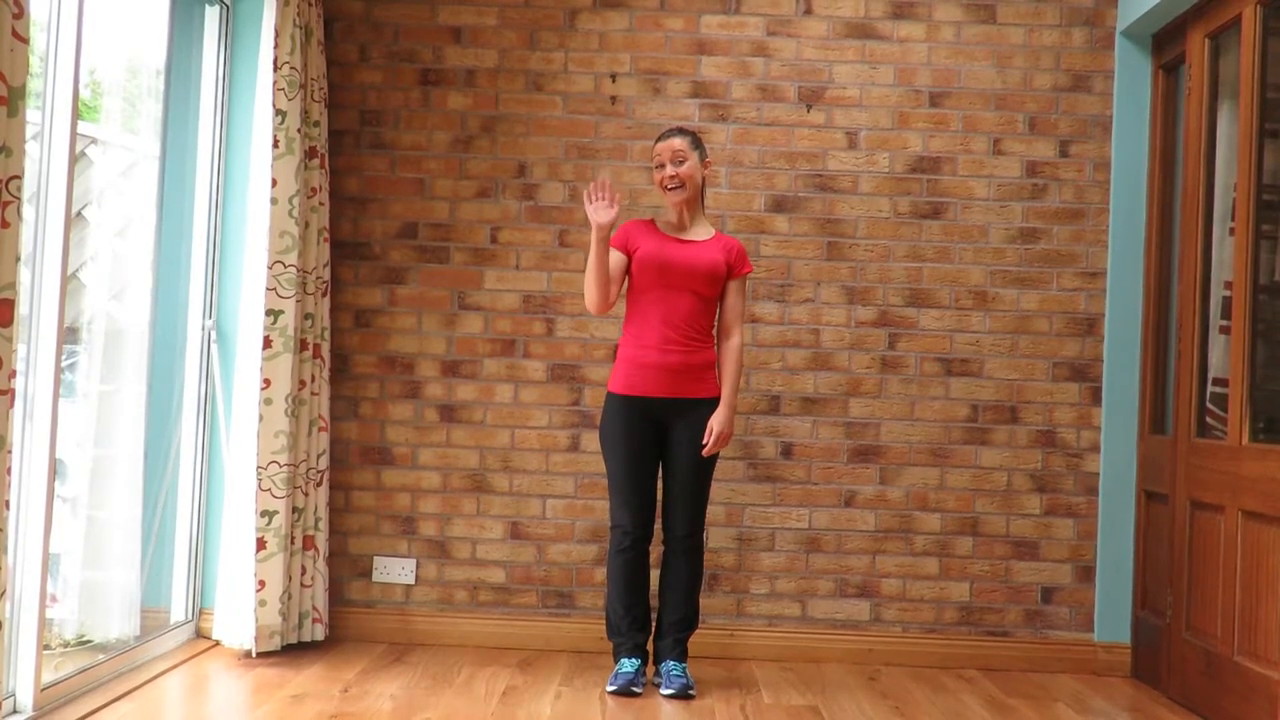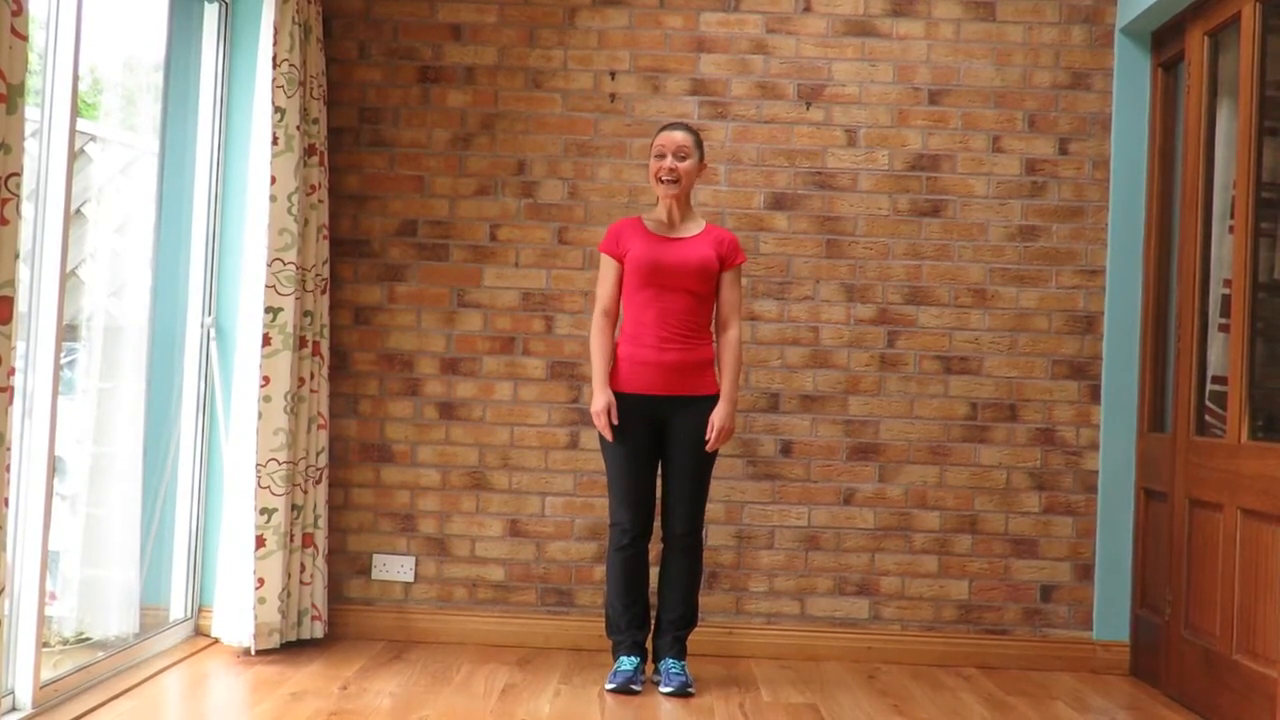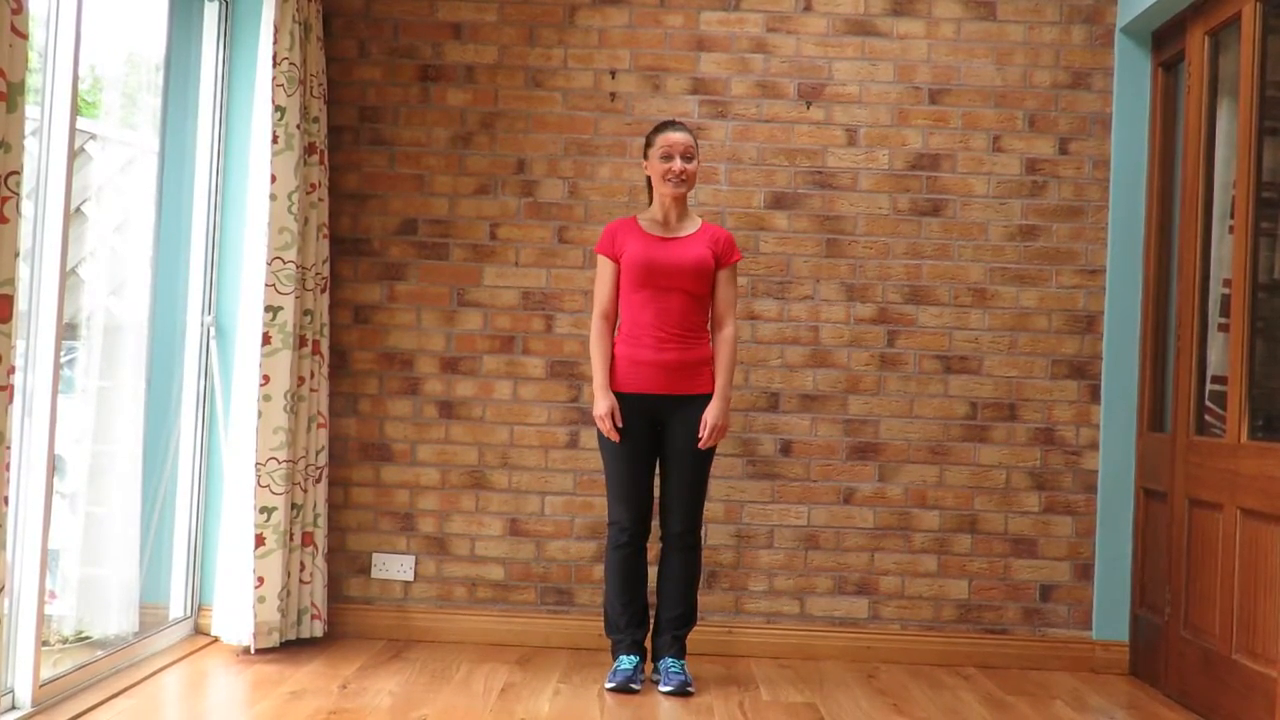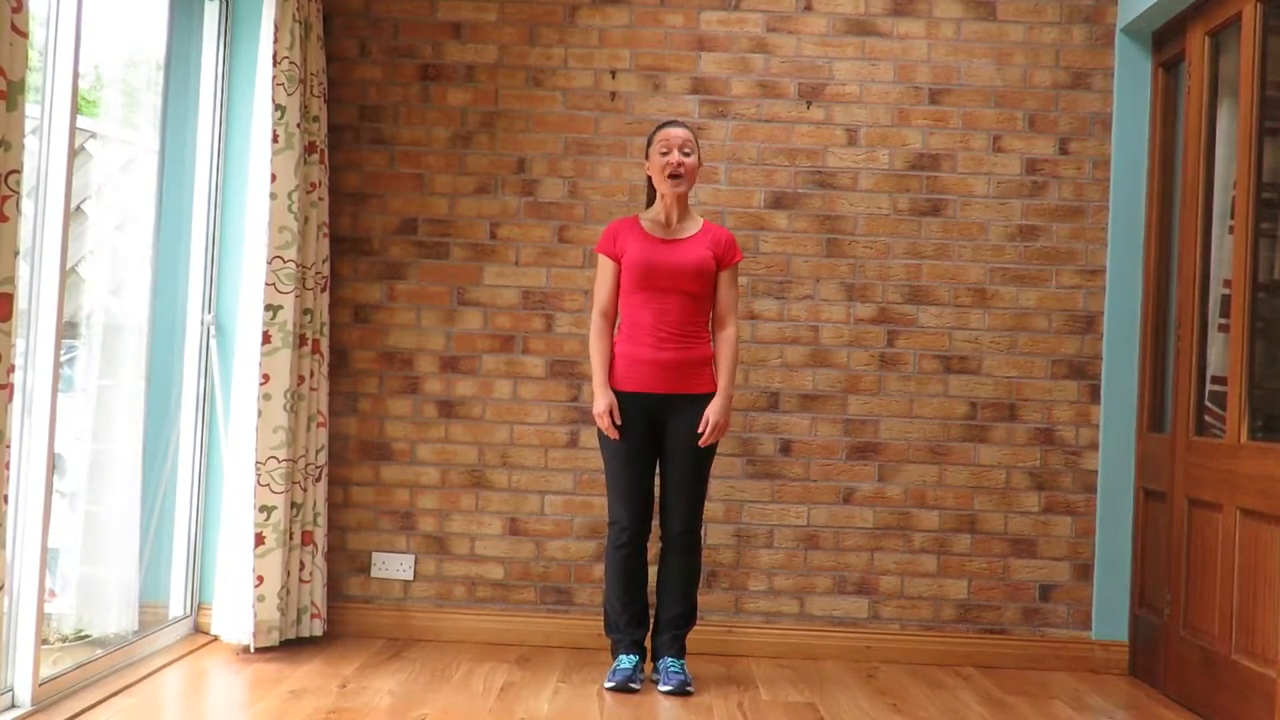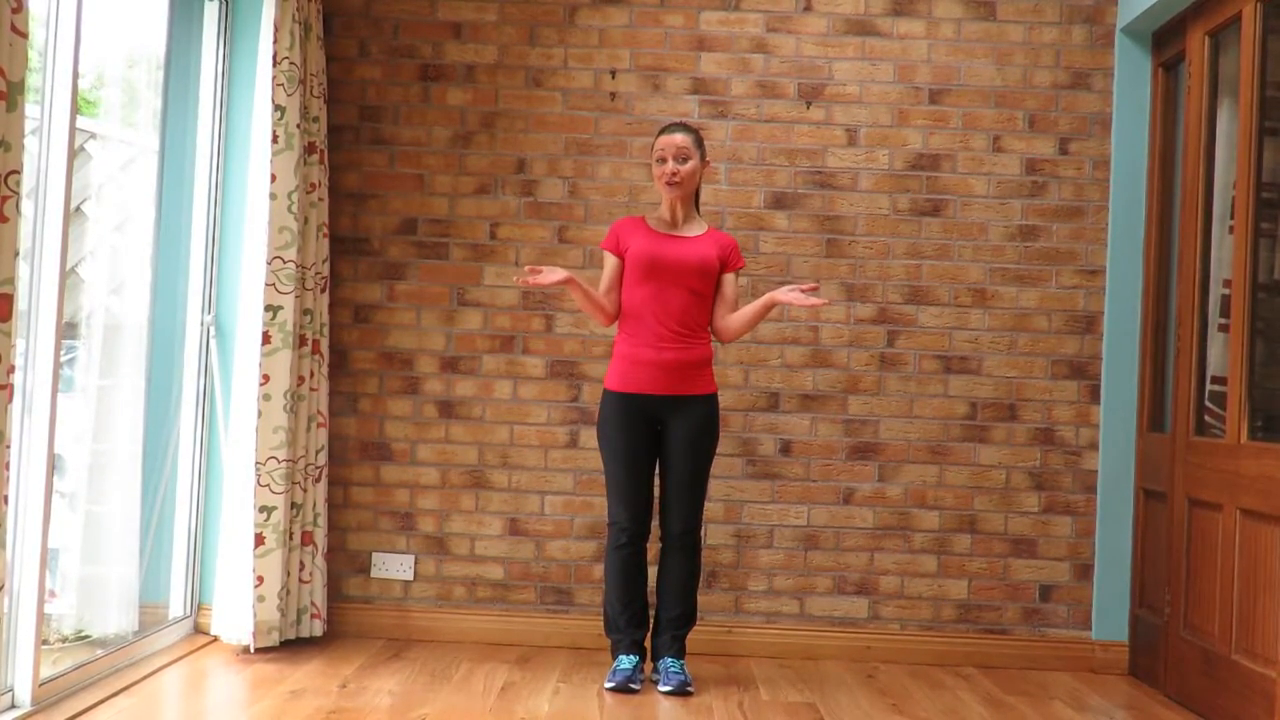
dt=1s
person 1, frame 1
left shoulder: (729, 250)
right shoulder: (632, 234)
left elbow: (731, 335)
right elbow: (598, 302)
left wrist: (727, 405)
right wrist: (599, 231)
left hip: (696, 403)
right hip: (631, 398)
left knee: (685, 531)
right knee: (630, 528)
left ankle: (674, 655)
right ankle: (629, 653)
person 1, frame 2
left shoulder: (721, 243)
right shoulder: (622, 234)
left elbow: (729, 327)
right elbow: (603, 316)
left wrist: (727, 400)
right wrist: (599, 387)
left hip: (693, 401)
right hip: (631, 397)
left knee: (684, 529)
right knee: (628, 526)
left ankle: (672, 653)
right ankle: (628, 651)
person 1, frame 3
left shoulder: (717, 241)
right shoulder: (618, 235)
left elbow: (725, 326)
right elbow: (602, 320)
left wrist: (721, 398)
right wrist: (601, 390)
left hip: (691, 399)
right hip: (629, 395)
left knee: (682, 527)
right knee: (627, 525)
left ankle: (671, 653)
right ankle: (627, 651)
person 1, frame 4
left shoulder: (719, 241)
right shoulder: (620, 234)
left elbow: (726, 326)
right elbow: (602, 318)
left wrist: (724, 396)
right wrist: (600, 389)
left hip: (692, 399)
right hip: (629, 395)
left knee: (682, 527)
right knee: (627, 525)
left ankle: (671, 653)
right ankle: (627, 650)
person 1, frame 5
left shoulder: (721, 245)
right shoulder: (625, 232)
left elbow: (725, 327)
right elbow: (607, 313)
left wrist: (772, 300)
right wrist: (570, 282)
left hip: (693, 400)
right hip: (627, 395)
left knee: (682, 528)
right knee: (627, 525)
left ankle: (671, 653)
right ankle: (626, 651)
